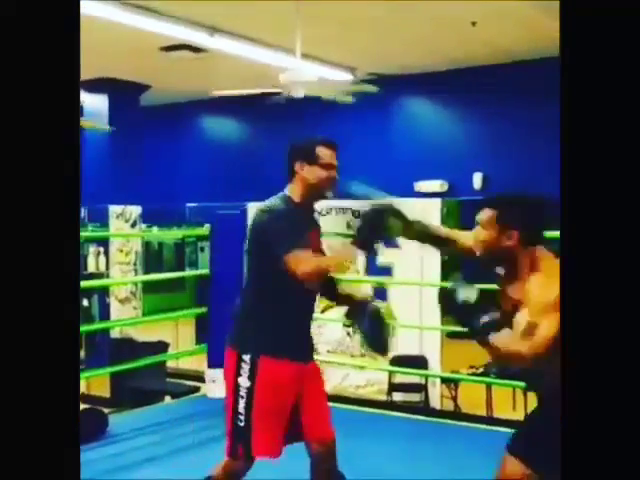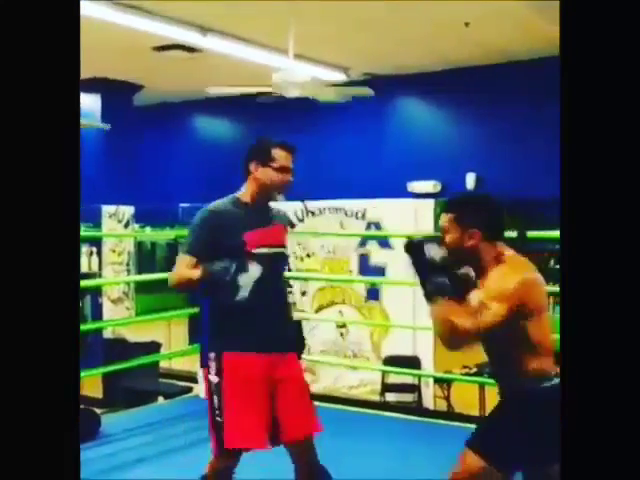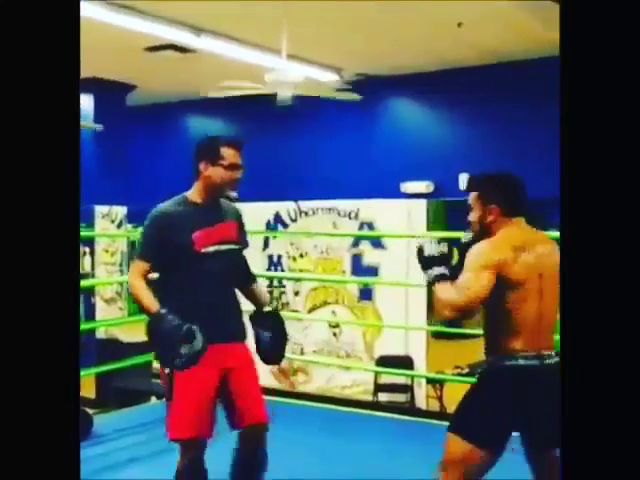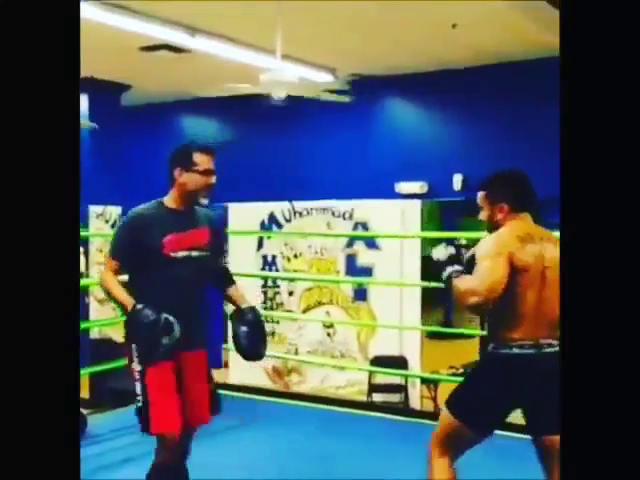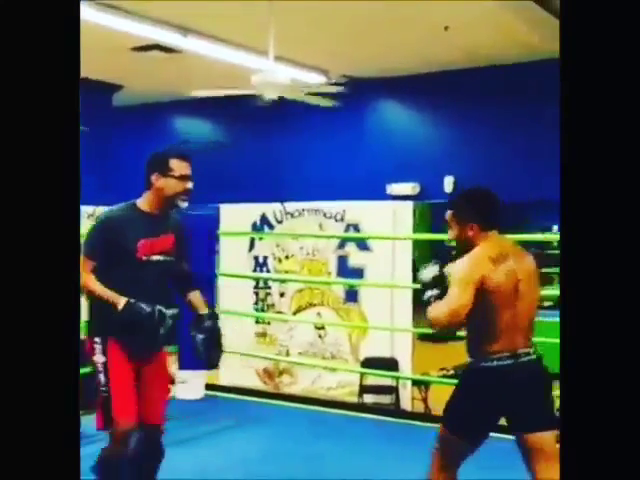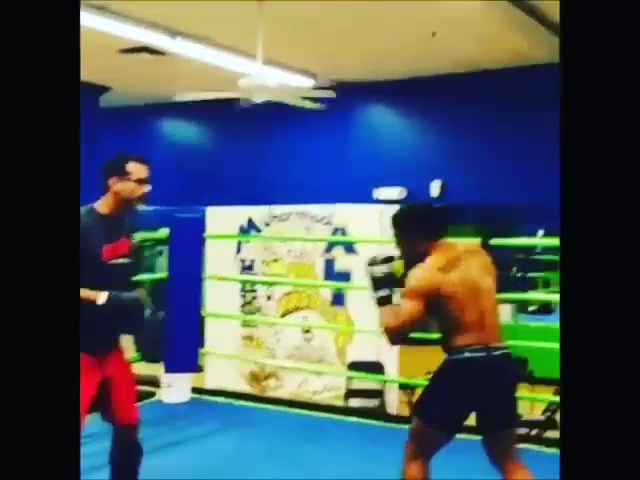
dt=0.2s
person 1, frame 1
left shoulder: (309, 218)
right shoulder: (272, 214)
right elbow: (304, 272)
left wrist: (354, 301)
right wrist: (352, 249)
left hip: (299, 352)
right hip: (259, 353)
left knee: (323, 450)
person 1, frame 2
left shoulder: (279, 219)
right shoulder: (217, 215)
right elbow: (179, 275)
right wrist: (211, 274)
left hip: (280, 348)
right hip: (233, 350)
left knee: (303, 444)
right knee: (229, 452)
person 1, frame 3
left shoulder: (233, 214)
right shoulder: (166, 217)
right elbow: (136, 278)
left wrist: (264, 305)
right wrist: (160, 317)
left hip: (232, 338)
right hip: (188, 344)
left knee: (255, 425)
right knee: (193, 441)
person 1, frame 4
left shoulder: (207, 221)
right shoulder: (139, 220)
left elbow: (219, 274)
right elbow: (107, 275)
left wrist: (245, 308)
right wrist: (136, 310)
left hip: (192, 340)
right hip: (151, 342)
left knee: (186, 430)
right knee: (169, 436)
person 1, frame 5
left shoulder: (176, 225)
right shoulder: (114, 220)
left elbow: (184, 279)
right elbow: (84, 276)
left wrist: (205, 316)
right wrist: (123, 304)
left hip: (151, 339)
right hip: (113, 336)
left knee: (153, 427)
right knee: (124, 427)
person 1, frame 6
left shoulder: (125, 224)
right shoulder: (84, 225)
left wrist: (145, 310)
right wrist: (103, 298)
left hip: (108, 342)
right hip: (82, 345)
left knee: (128, 425)
person 2, frame 1
left shoulder: (546, 285)
right shoulder: (515, 257)
left elbow: (520, 354)
right elbow: (454, 239)
left wrist: (481, 321)
right wrist: (408, 226)
left hip: (555, 402)
right hip: (551, 395)
person 2, frame 2
left shoulder: (507, 278)
right shoulder: (499, 259)
left elbow: (455, 334)
left wrist: (435, 280)
left hip: (532, 399)
right hip: (542, 393)
person 2, frame 3
left shoulder: (489, 250)
right shoulder: (550, 247)
left elbow: (452, 308)
left wrist: (436, 268)
left hip: (508, 375)
right hip: (549, 372)
person 2, frame 4
left shoulder: (499, 242)
right shoulder: (553, 246)
left elbow: (476, 296)
left wrist: (451, 268)
left hip: (506, 363)
right hip: (548, 362)
left knee: (442, 446)
person 2, frame 5
left shoulder: (471, 265)
right shoulder: (525, 257)
left elbow: (445, 322)
left wrist: (433, 289)
left hip: (488, 375)
right hip: (530, 370)
person 2, frame 6
left shoulder: (424, 274)
right shoulder: (478, 254)
left elbow: (396, 332)
left wrist: (383, 289)
left hip: (462, 369)
right hip: (500, 364)
left knee: (417, 453)
